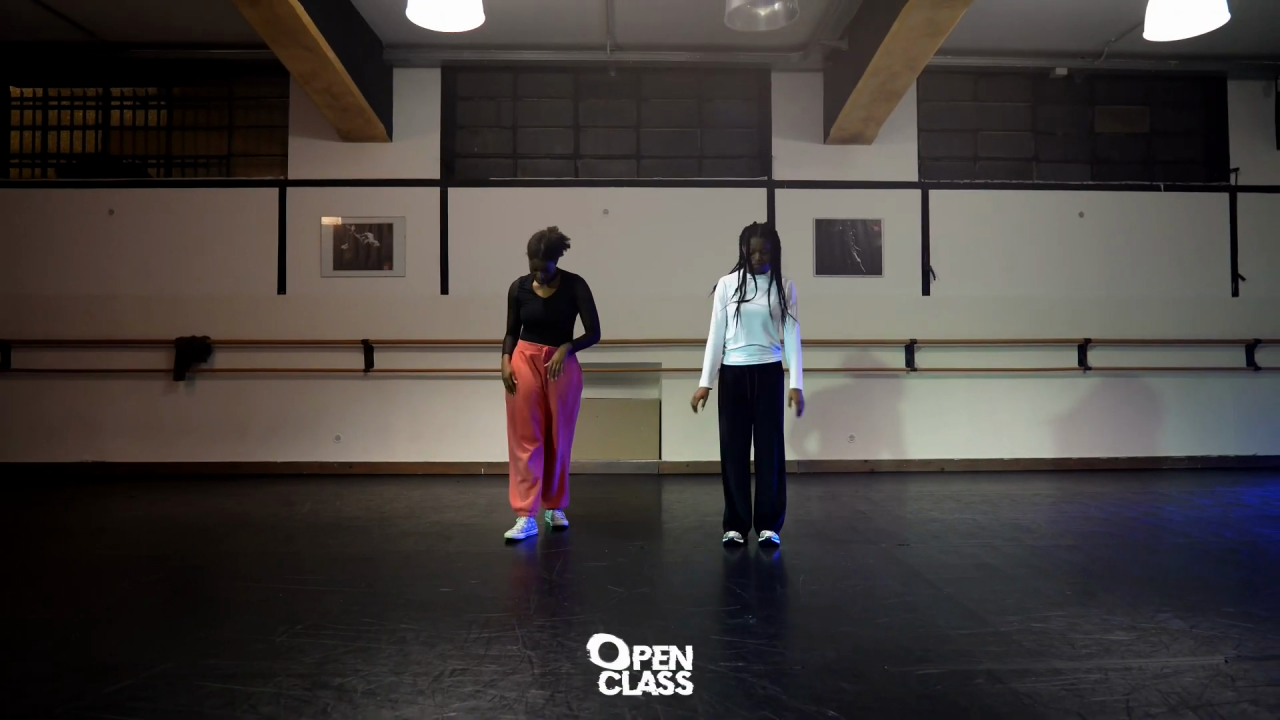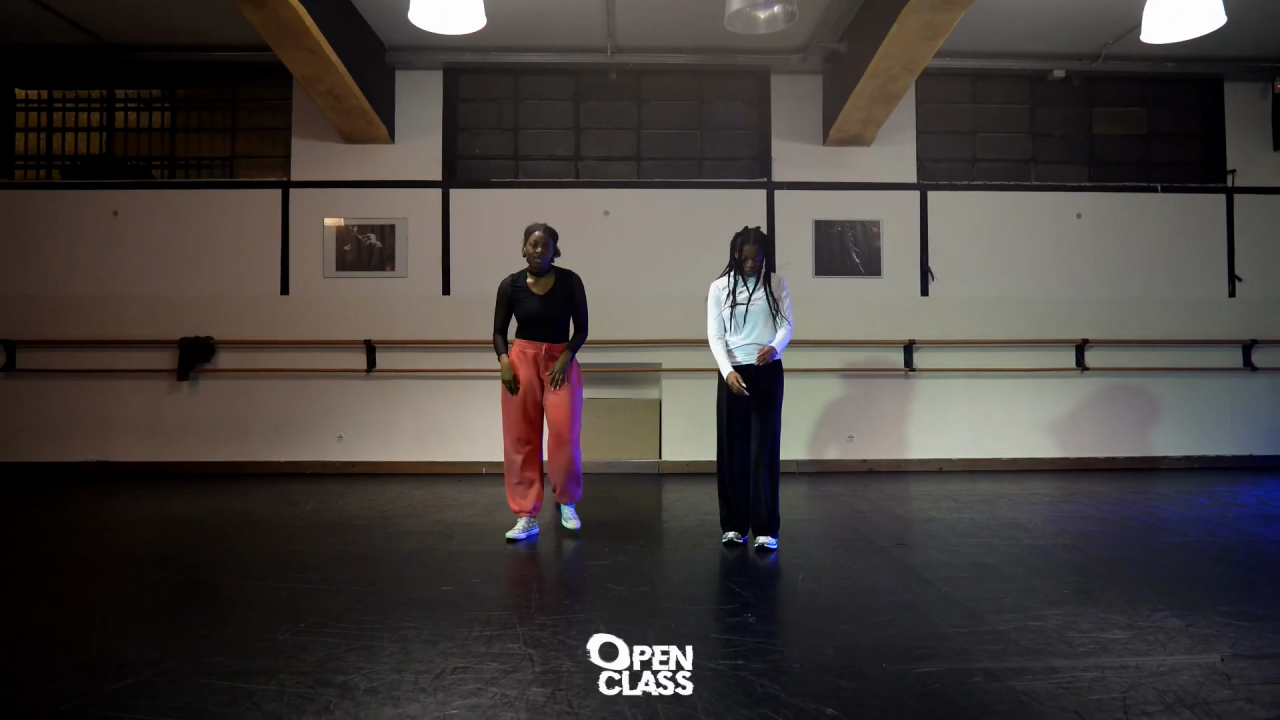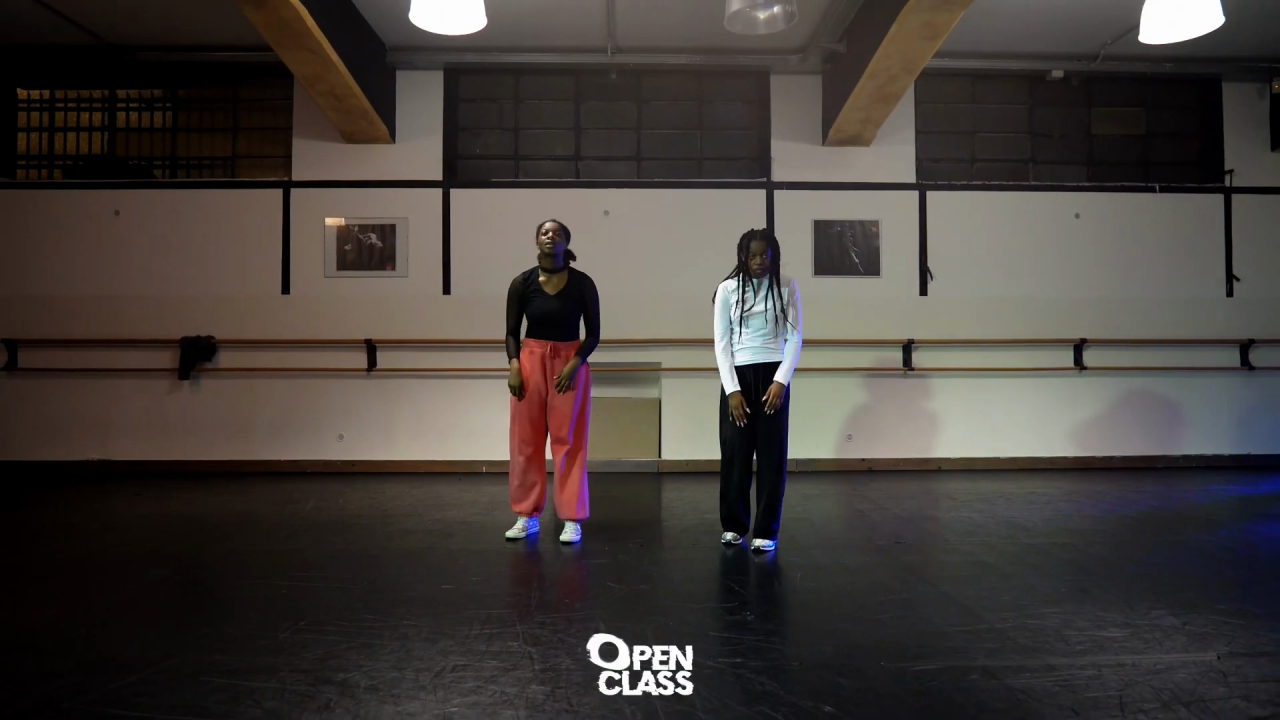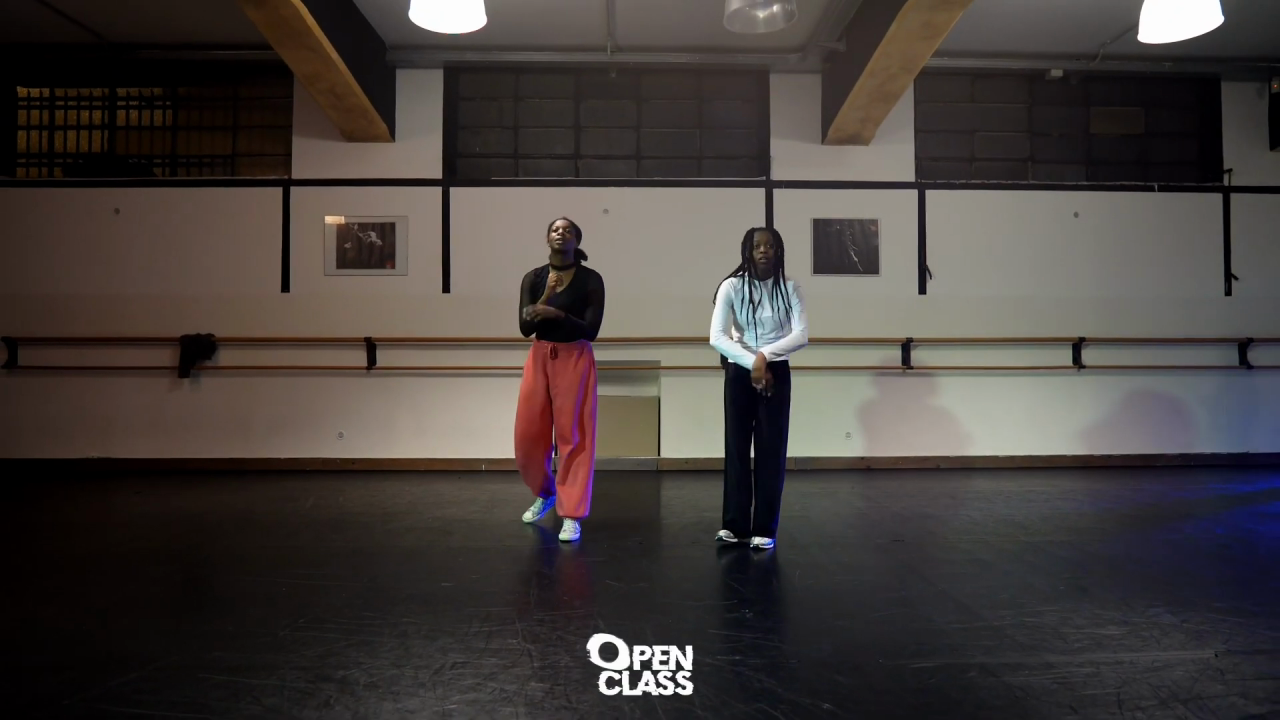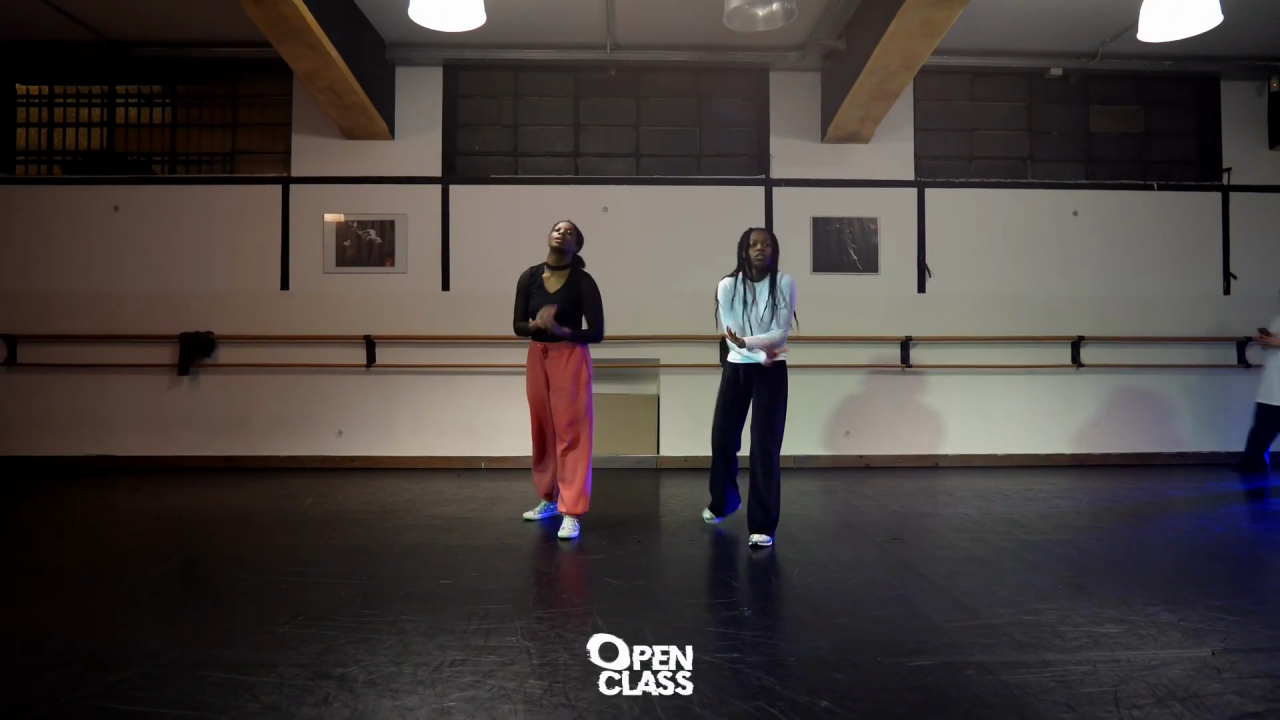
dt=0.3s
person 1, frame 1
left shoulder: (785, 286)
right shoulder: (727, 284)
left elbow: (793, 335)
right elbow: (715, 334)
left wrist: (796, 383)
right wrist: (705, 381)
left hip: (768, 374)
right hip: (732, 374)
left knee: (770, 450)
right knee: (734, 450)
left ankle: (769, 524)
right ankle: (735, 524)
person 1, frame 2
left shoulder: (777, 284)
right shoulder: (720, 287)
left elbow: (786, 327)
right elbow: (715, 335)
left wrist: (773, 347)
right wrist: (728, 370)
left hip: (768, 373)
right hip: (734, 374)
left knee: (765, 450)
right knee: (732, 451)
left ankle: (766, 529)
right ankle: (734, 524)
person 1, frame 3
left shoulder: (787, 287)
right shoulder: (727, 289)
left elbow: (794, 338)
right elbow: (721, 343)
left wrist: (781, 380)
right wrist: (732, 390)
left hip: (772, 375)
right hip: (738, 375)
left knee: (771, 453)
right knee: (736, 453)
left ankle: (765, 531)
right ankle: (734, 525)
person 1, frame 4
left shoulder: (790, 287)
right shoulder: (731, 286)
left elbow: (801, 334)
right elbow: (717, 336)
left wrist: (766, 354)
right wrist: (752, 361)
left hip: (775, 372)
right hip: (740, 370)
left knee: (771, 450)
right knee: (737, 448)
left ankle: (764, 528)
right ankle: (735, 524)
person 1, frame 5
left shoulder: (784, 282)
right shoulder: (728, 286)
left elbow: (781, 332)
right elbow: (730, 336)
left wrist: (749, 342)
right wrist: (759, 351)
left hip: (772, 371)
right hip: (737, 368)
left knee: (765, 445)
right knee: (723, 438)
left ankle: (763, 525)
right ankle: (722, 501)
person 2, frame 1
left shoulder: (575, 285)
right shoulder: (519, 287)
left elbow: (594, 332)
right elbow: (512, 331)
left wrist: (566, 349)
right wrist: (506, 359)
left hip: (562, 364)
right hip: (524, 363)
left knee: (558, 440)
right knee: (525, 440)
left ankle: (555, 506)
right ankle: (526, 516)
person 2, frame 2
left shoulder: (570, 281)
right shoulder: (510, 285)
left elbow: (581, 329)
right elbow: (499, 331)
left wrist: (566, 357)
right wrist: (504, 360)
left hip: (560, 362)
right hip: (522, 361)
left knee: (565, 436)
right knee: (520, 441)
left ankle: (567, 501)
right ankle: (527, 516)
person 2, frame 3
left shoulder: (582, 283)
right shoulder: (522, 283)
left elbow: (593, 335)
right elbow: (512, 332)
left wrist: (574, 363)
right wrist: (514, 363)
left hip: (569, 364)
right hip: (530, 363)
left knee: (568, 441)
right knee: (526, 441)
left ankle: (572, 519)
right ankle: (528, 515)
person 2, frame 4
left shoulder: (591, 279)
right shoulder: (533, 278)
left elbow: (591, 330)
right elbow: (525, 327)
left wrist: (557, 314)
right wrist: (545, 298)
left hip: (575, 361)
right hip: (539, 359)
left knee: (573, 438)
right knee: (528, 434)
left ankle: (571, 515)
right ankle: (546, 493)
person 2, frame 5
left shoulder: (583, 283)
right shoulder: (529, 278)
left elbow: (597, 333)
right elbow: (518, 323)
left wrist: (564, 331)
right wrist: (537, 324)
left hip: (570, 359)
right hip: (538, 358)
left knee: (571, 435)
right knee: (543, 431)
left ankle: (571, 513)
right ankle: (549, 498)
